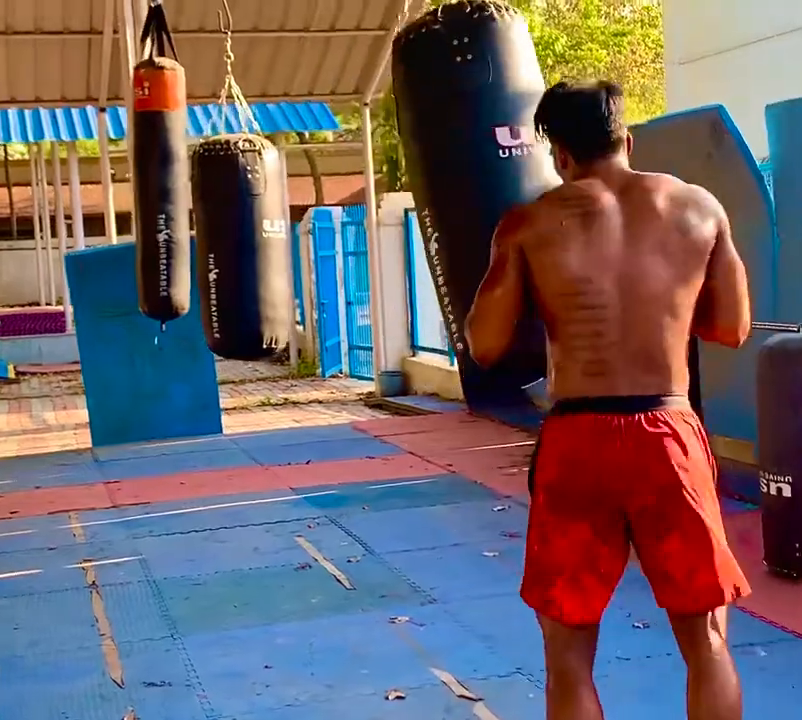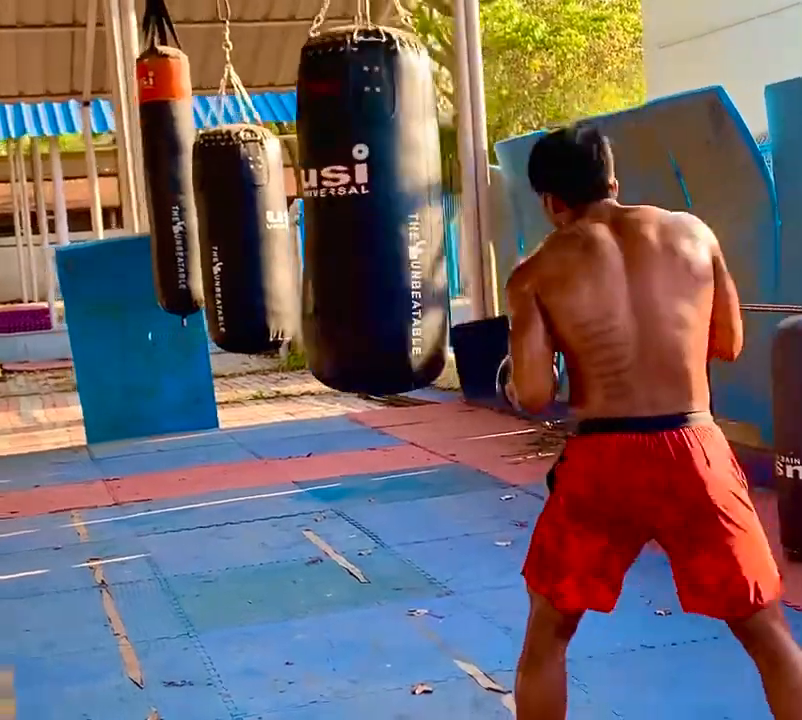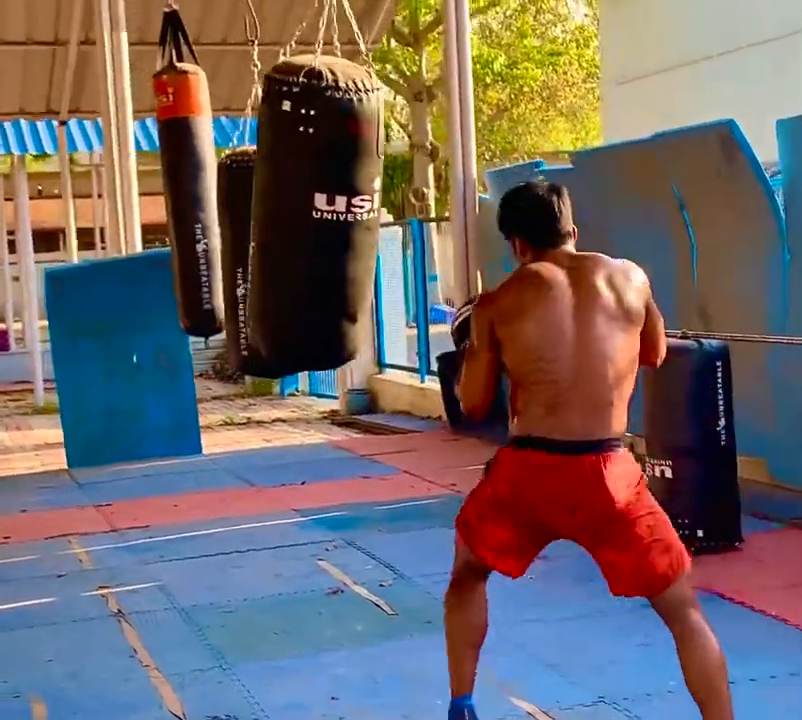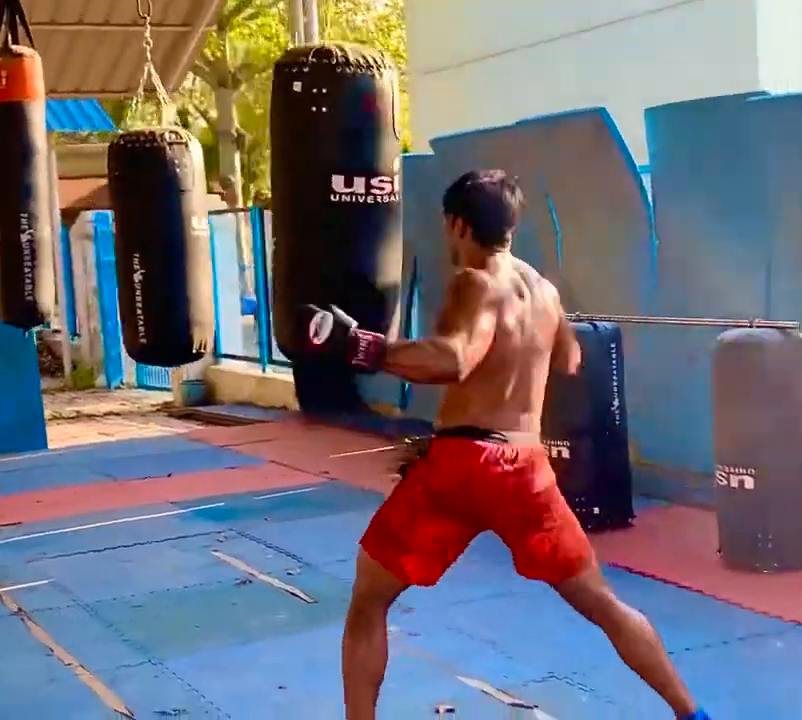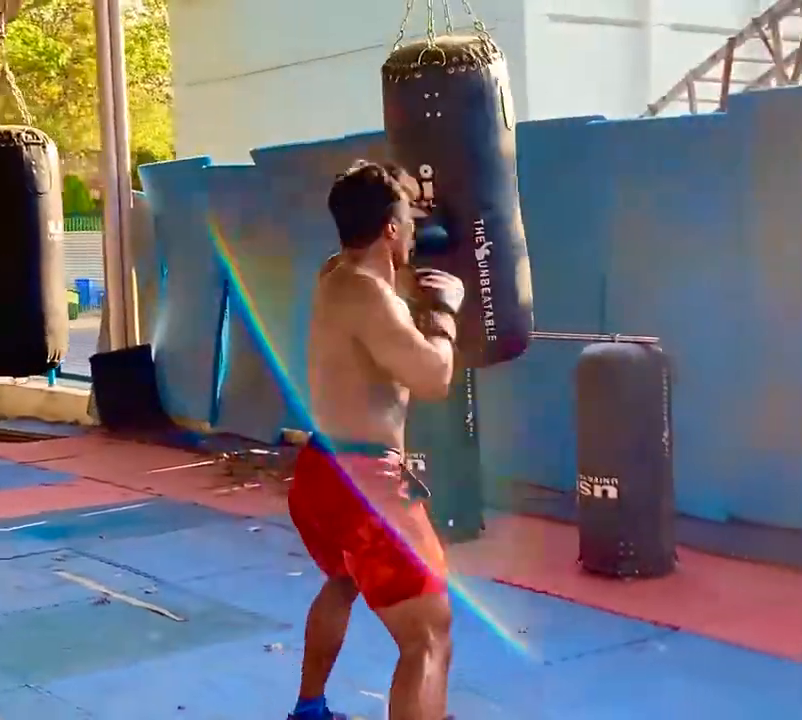
dt=1s
person 1, frame 1
left shoulder: (527, 226)
right shoulder: (698, 208)
left elbow: (486, 347)
right elbow: (732, 332)
left wrist: (501, 277)
left hip: (578, 447)
right hip: (669, 443)
left knee: (568, 655)
right knee: (704, 636)
person 1, frame 2
left shoulder: (537, 272)
right shoulder: (692, 233)
left elbow: (531, 396)
right elbow: (730, 344)
left wrist: (518, 365)
left hip: (603, 460)
right hip: (695, 454)
left knee: (547, 633)
person 1, frame 3
left shoulder: (498, 304)
right shoulder: (629, 280)
left elbow: (473, 405)
right elbow: (656, 357)
left wrist: (473, 341)
left hip: (524, 473)
right hip: (606, 478)
left knee: (469, 573)
right knee: (683, 612)
person 1, frame 4
left shoulder: (474, 284)
right shoulder: (544, 290)
left elbow: (449, 363)
right elbow: (569, 362)
left wrist: (363, 347)
left hip: (457, 464)
right hip: (525, 471)
left knee: (368, 601)
right knee: (599, 603)
person 1, frame 5
left shoulder: (338, 279)
right shoulder: (365, 290)
right elbow: (432, 379)
right wrist: (442, 310)
left hip: (317, 471)
right hip: (364, 476)
left knee: (343, 584)
right knee: (429, 640)
